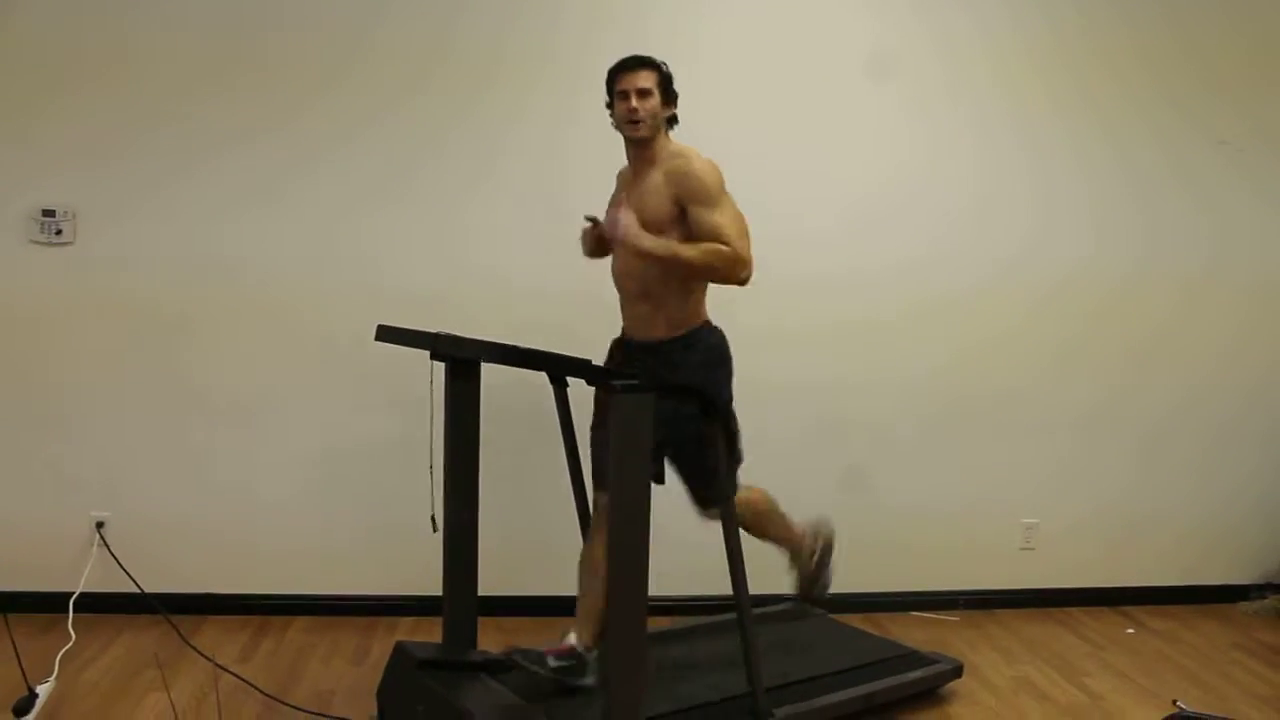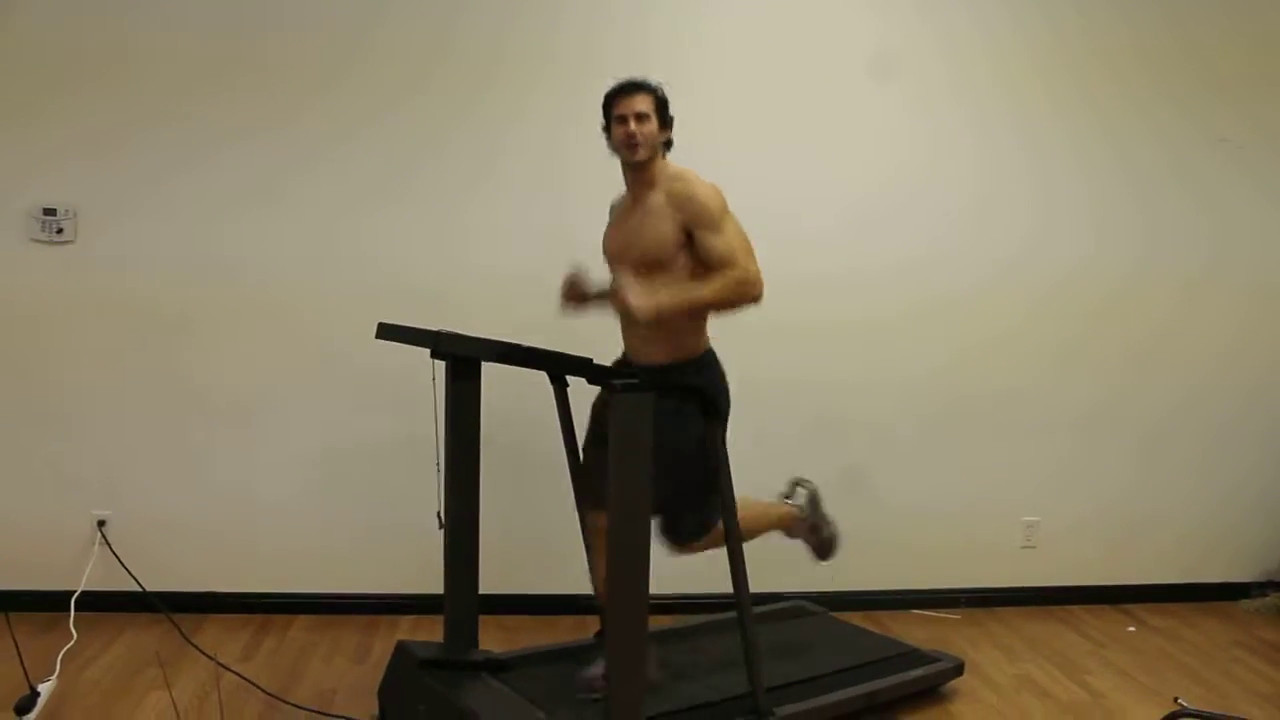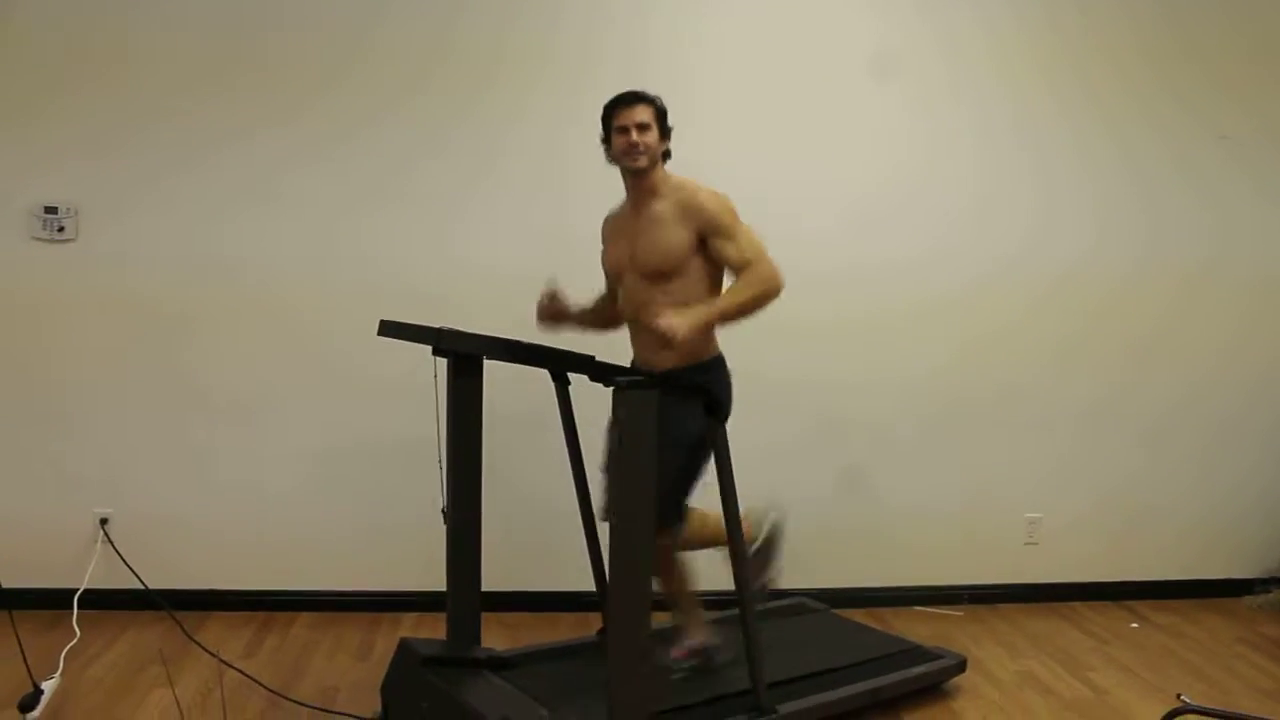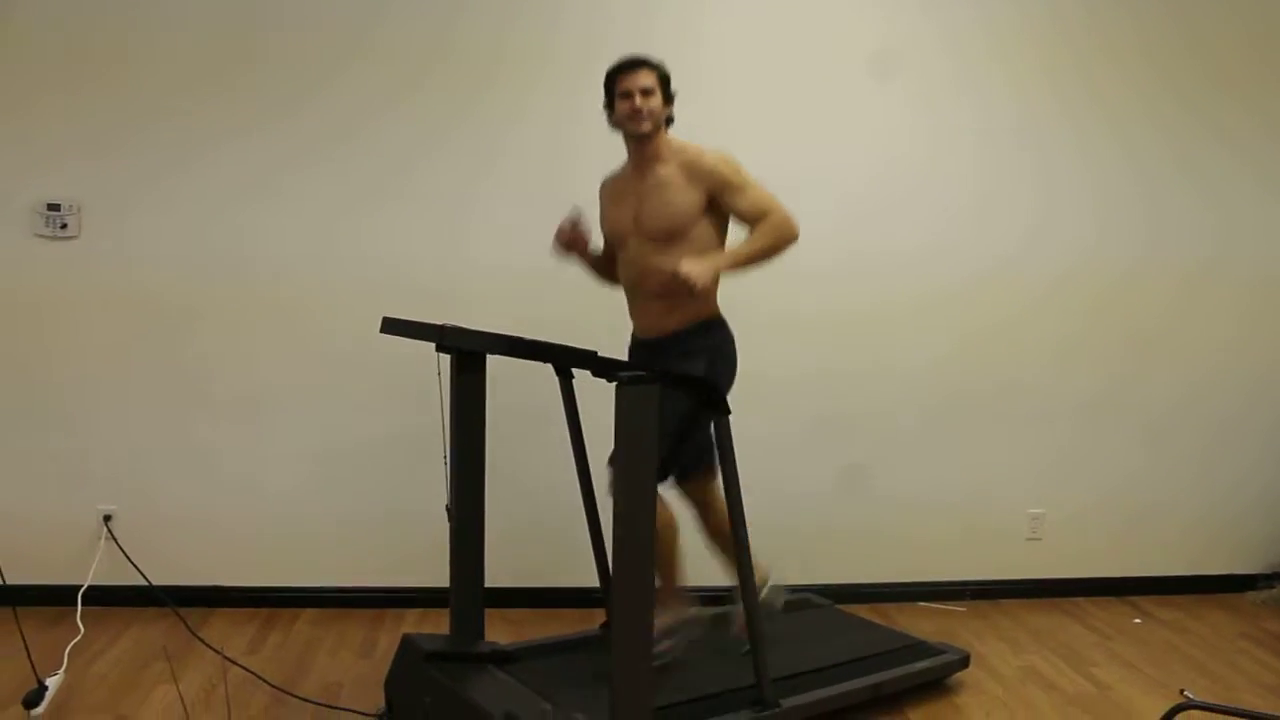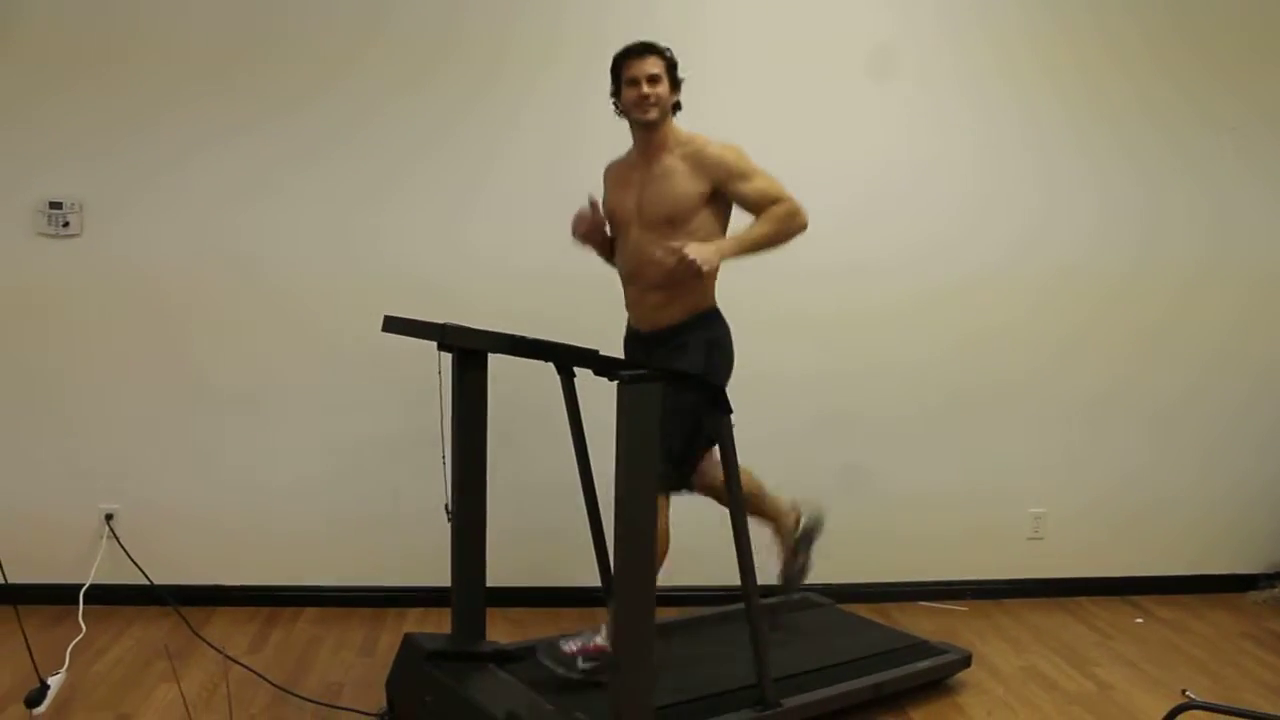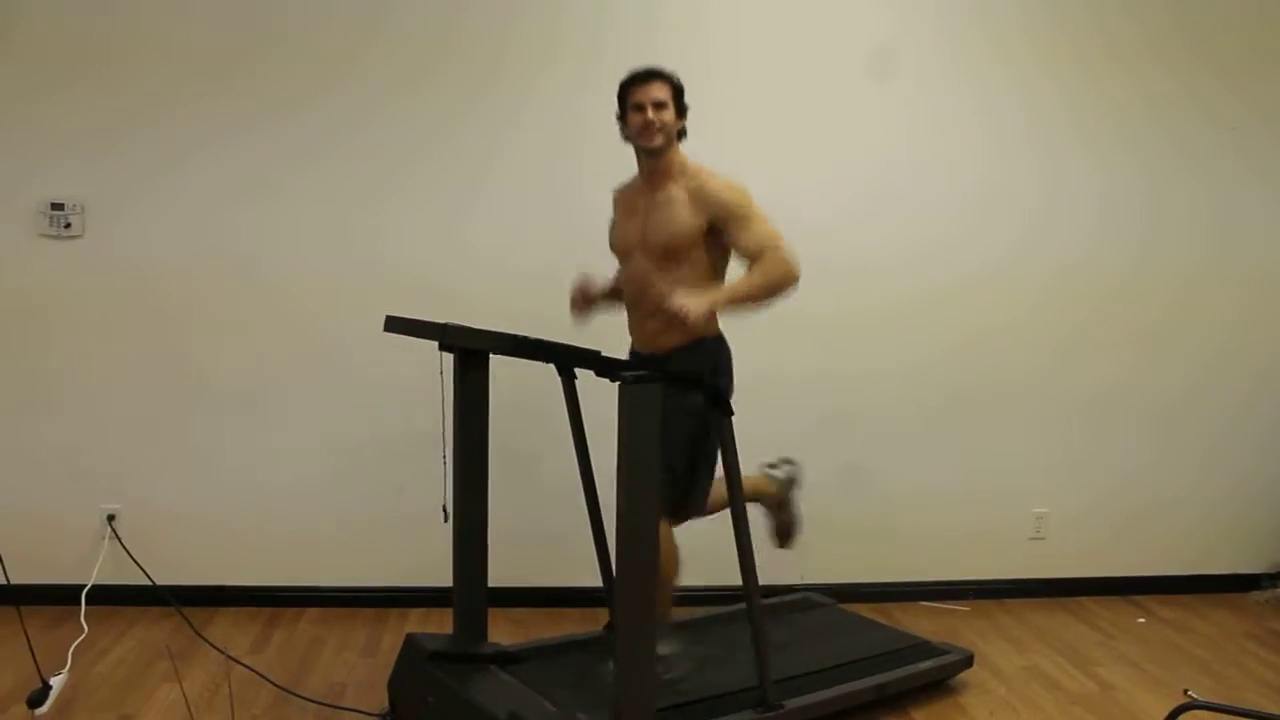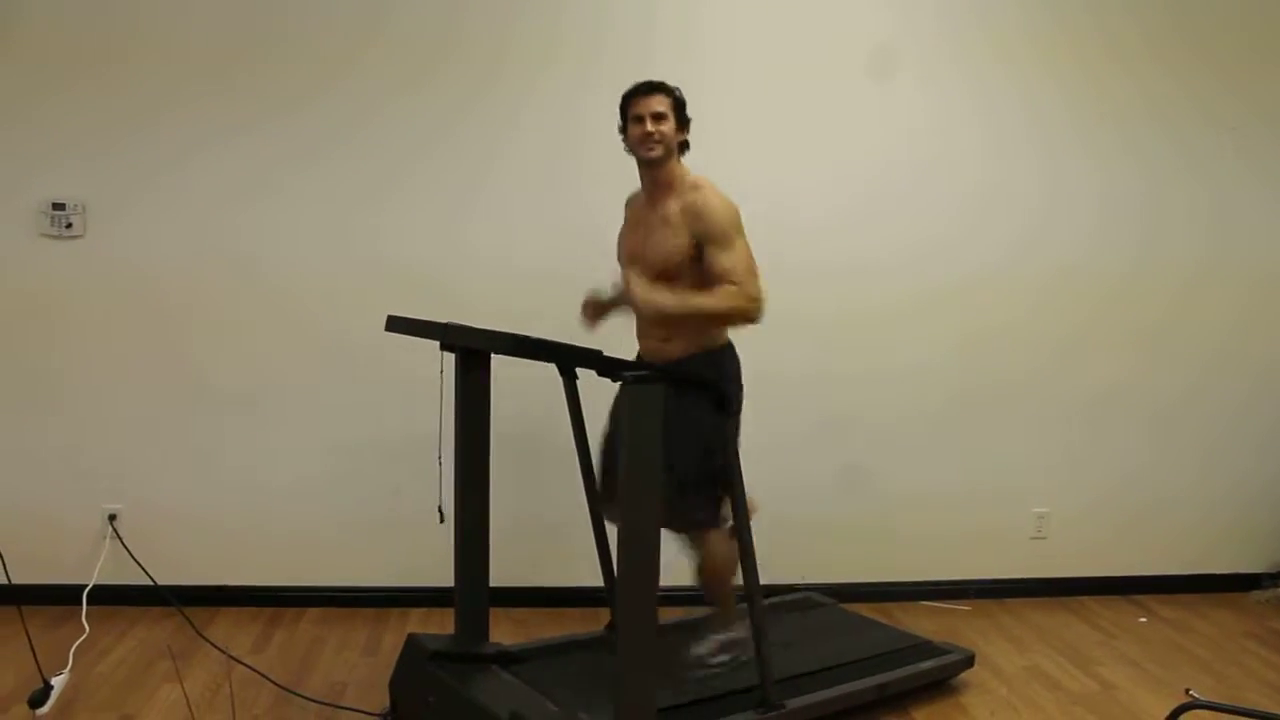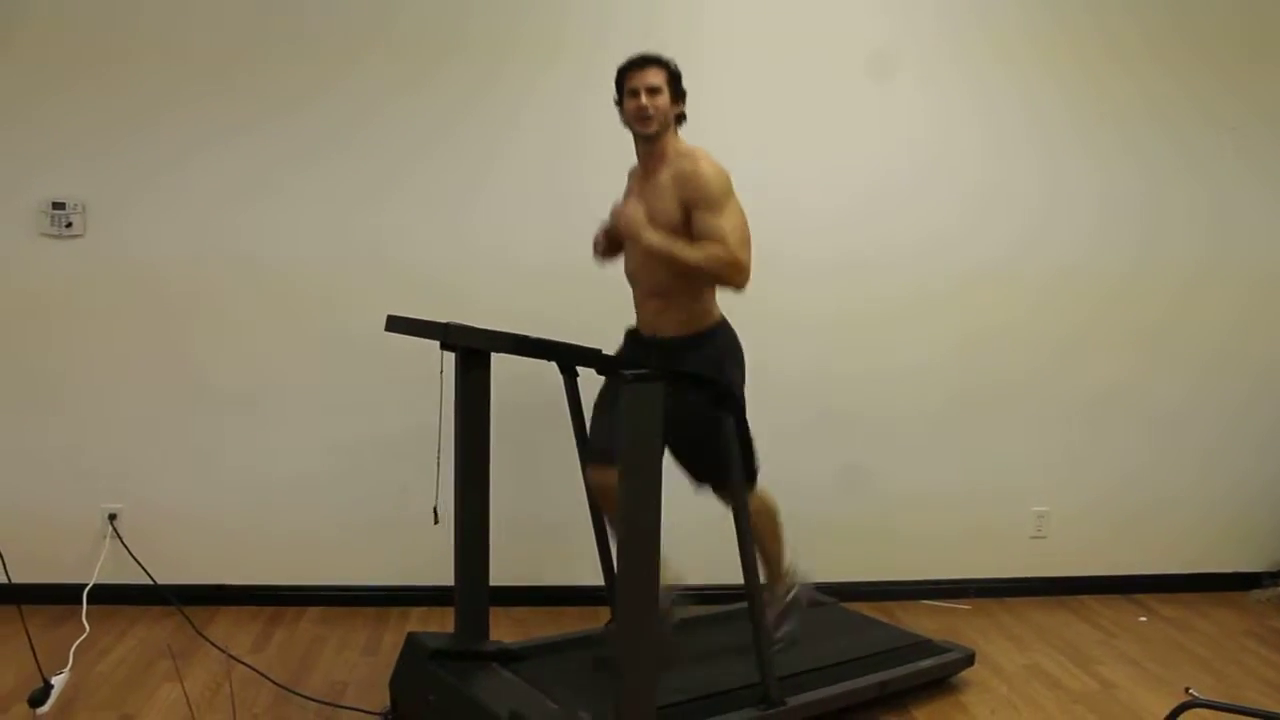
dt=0.1s
person 1, frame 1
left shoulder: (694, 173)
right shoulder: (627, 178)
left elbow: (738, 264)
left wrist: (644, 242)
right wrist: (608, 242)
left hip: (689, 358)
right hip: (630, 355)
left knee: (717, 498)
right knee: (608, 503)
left ankle: (807, 546)
right ankle: (580, 647)
person 1, frame 2
left shoulder: (694, 196)
right shoulder: (622, 208)
left elbow: (748, 282)
left wrist: (657, 300)
right wrist: (600, 293)
left hip: (690, 381)
right hip: (632, 374)
left knee: (690, 532)
right knee: (601, 520)
left ankle: (794, 511)
person 1, frame 3
left shoulder: (696, 203)
right shoulder: (614, 223)
left elbow: (767, 278)
left wrist: (697, 319)
right wrist: (568, 316)
left hip: (696, 384)
right knee: (651, 523)
left ankle: (752, 531)
right ankle: (700, 631)
person 1, frame 4
left shoulder: (704, 167)
right shoulder: (612, 187)
left elbow: (782, 226)
left wrist: (714, 263)
right wrist: (582, 250)
left hip: (699, 348)
right hip: (647, 350)
right knee: (696, 483)
left ankle: (669, 610)
right ankle: (754, 586)
person 1, frame 5
left shoulder: (709, 158)
right shoulder: (615, 173)
left elbow: (792, 214)
left wrist: (719, 247)
right wrist: (594, 238)
left hip: (695, 344)
right hip: (640, 344)
right knee: (692, 469)
left ankle: (617, 634)
right ankle: (794, 526)
person 1, frame 6
left shoulder: (712, 192)
right shoulder: (624, 197)
left elbow: (782, 269)
left wrist: (709, 300)
right wrist: (601, 292)
left hip: (696, 366)
right hip: (644, 363)
right knee: (681, 495)
left ankle: (657, 639)
right ankle: (771, 483)
person 1, frame 7
left shoulder: (708, 207)
right shoulder: (634, 206)
left elbow: (747, 304)
left wrist: (661, 303)
right wrist: (615, 300)
left hip: (704, 375)
right hip: (648, 371)
left knee: (696, 521)
right knee: (616, 501)
left ankle: (729, 627)
right ankle: (719, 522)
person 1, frame 8
left shoulder: (701, 172)
right shoulder: (639, 176)
left elbow: (736, 268)
left wrist: (647, 240)
right wrist: (619, 241)
left hip: (701, 351)
right hip: (642, 345)
left knee: (731, 486)
right knee: (602, 476)
left ankle: (782, 589)
